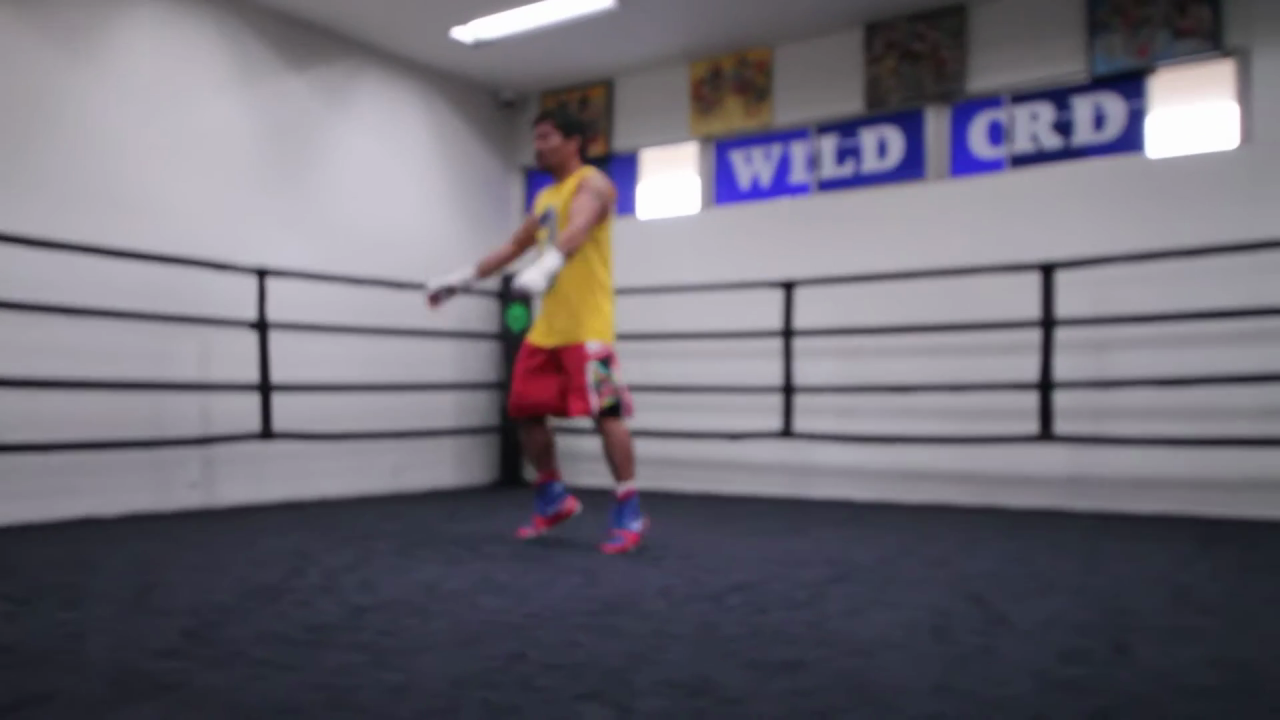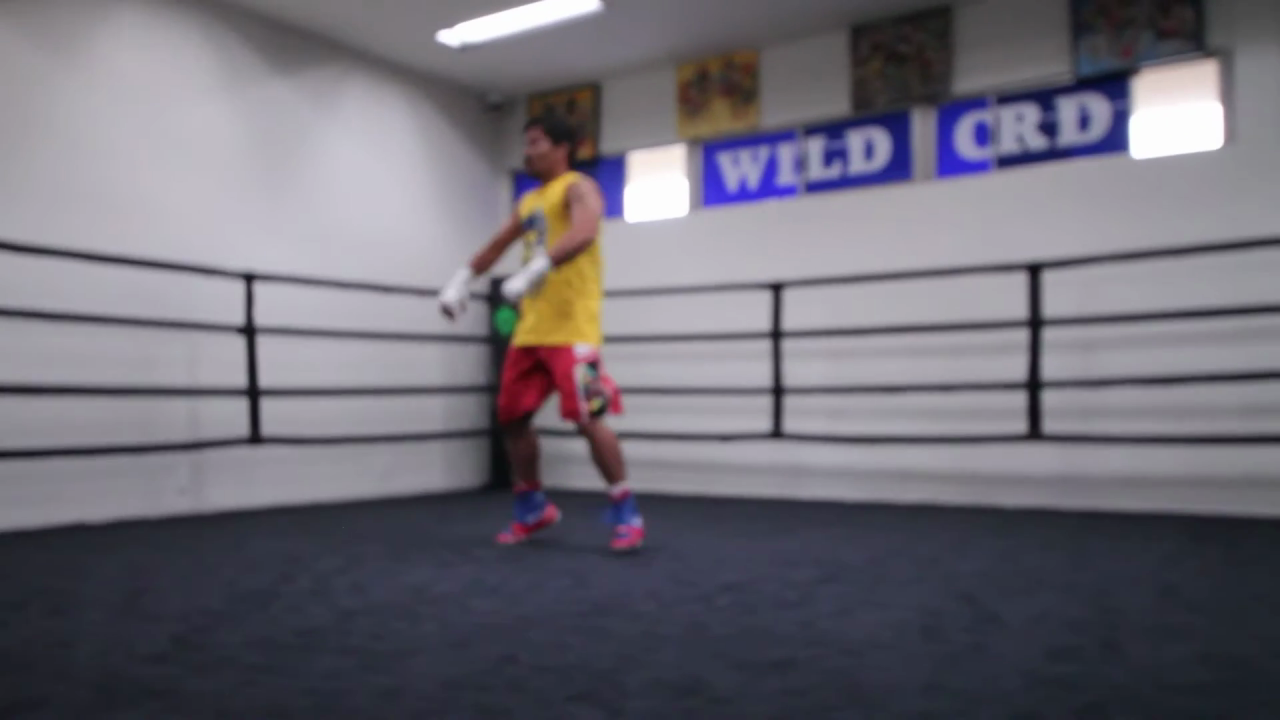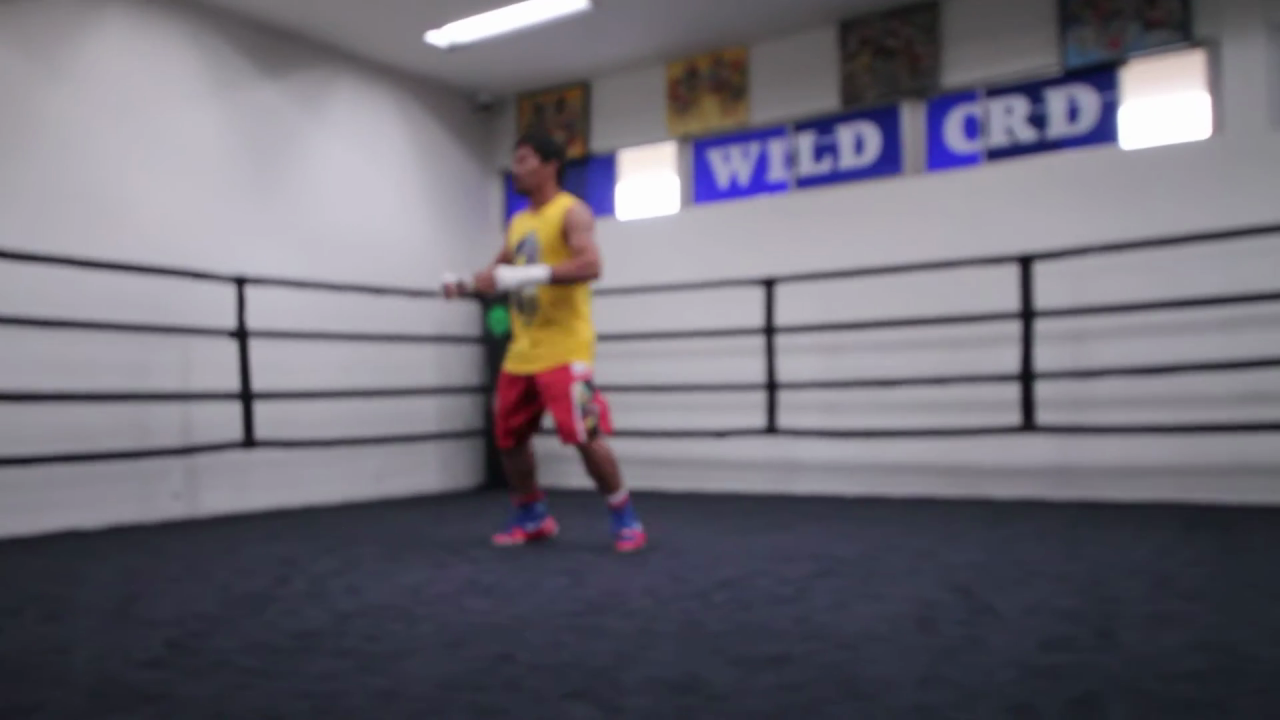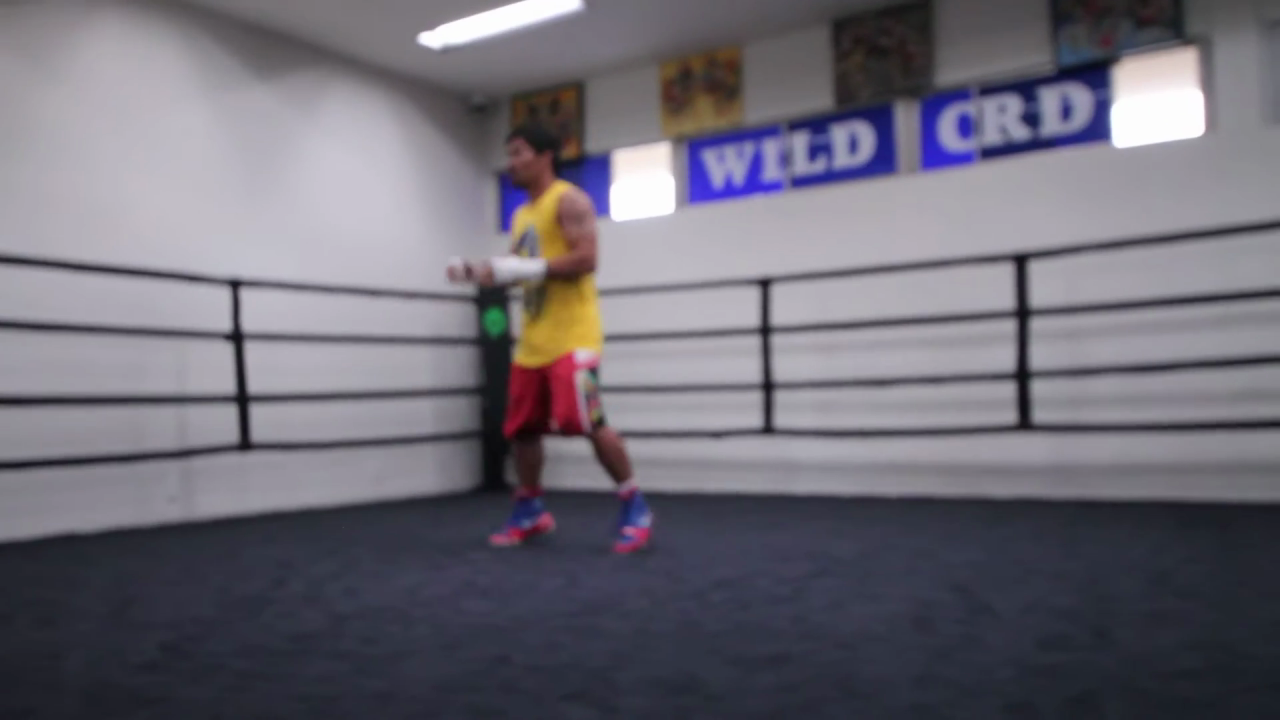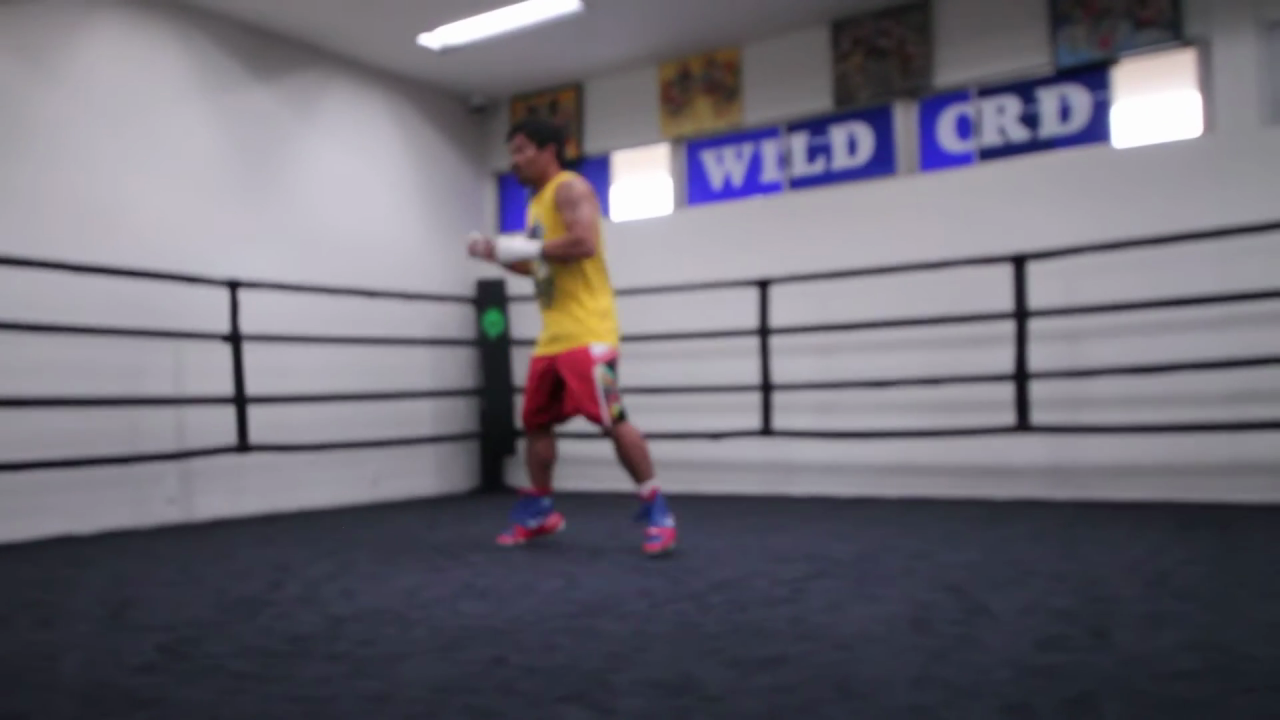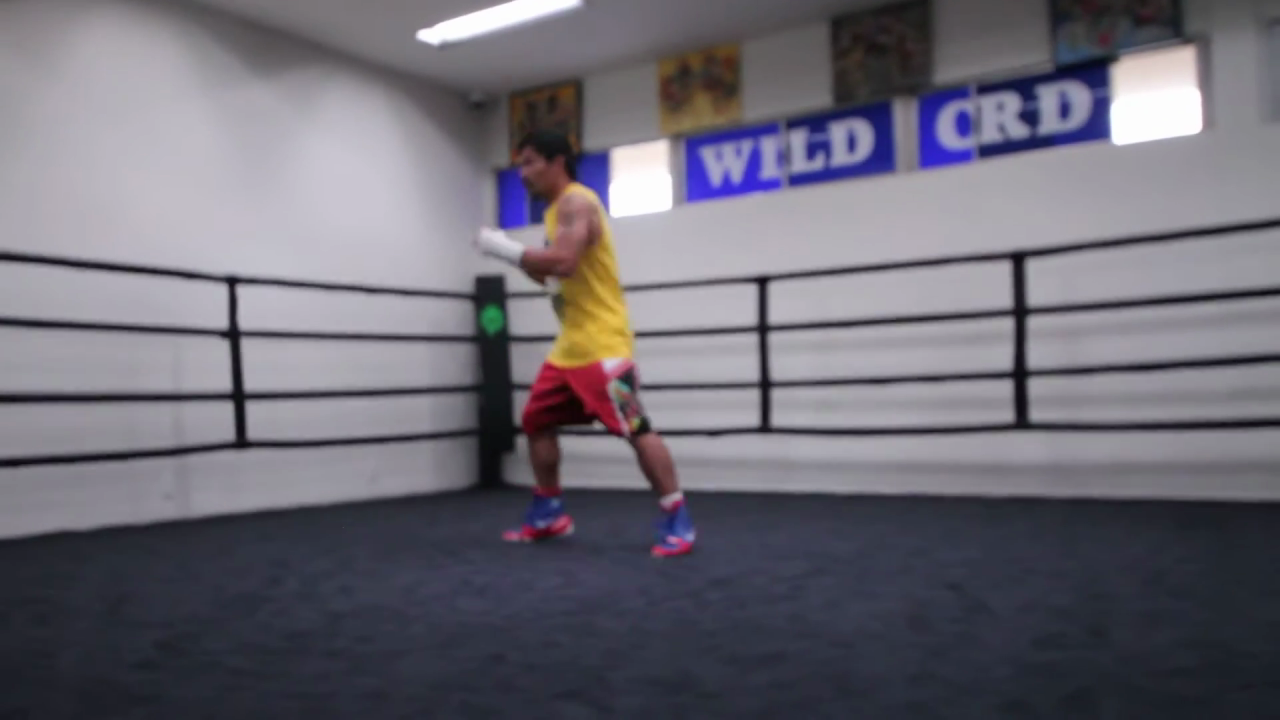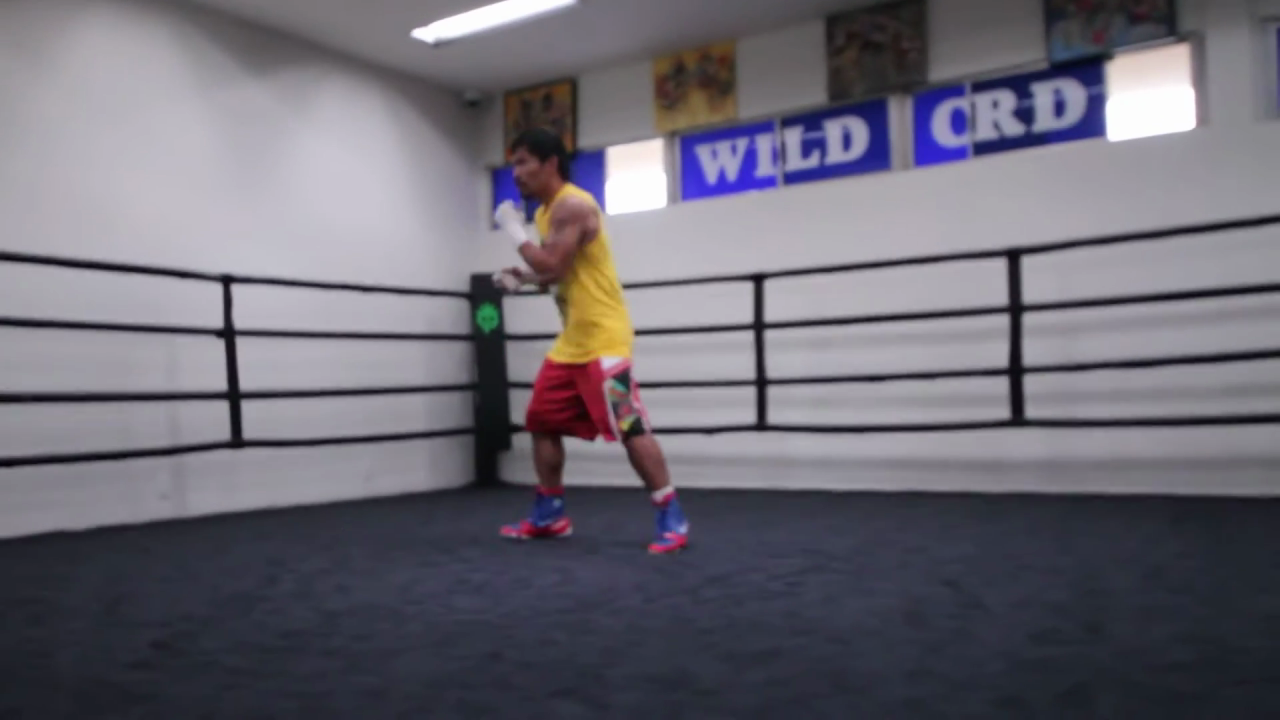
dt=0.1s
person 1, frame 1
left shoulder: (591, 183)
right shoulder: (545, 196)
left elbow: (581, 226)
right elbow: (510, 249)
left wrist: (548, 265)
right wrist: (462, 277)
left hip: (587, 325)
right hip: (548, 325)
left knee: (606, 413)
right knee: (526, 411)
left ankle: (629, 514)
right ankle: (555, 497)
person 1, frame 2
left shoulder: (578, 188)
right shoulder: (529, 202)
left elbow: (585, 235)
right elbow: (498, 246)
left wrist: (533, 272)
right wrist: (460, 281)
left hip: (573, 328)
right hip: (531, 329)
left knee: (590, 418)
right knee: (512, 417)
left ankle: (626, 512)
right ankle: (532, 509)
person 1, frame 3
left shoulder: (571, 212)
right shoulder: (518, 222)
left elbow: (589, 267)
right elbow: (500, 275)
left wrist: (525, 276)
right wrist: (466, 284)
left hip: (565, 350)
right hip: (523, 351)
left knee: (586, 435)
right knee: (509, 438)
left ankle: (626, 517)
right ankle: (533, 516)
person 1, frame 4
left shoulder: (568, 199)
right shoulder: (522, 215)
left elbow: (587, 260)
right elbow: (510, 271)
left wrist: (524, 269)
right wrist: (472, 270)
left hip: (573, 336)
right hip: (533, 343)
left knee: (590, 424)
right knee: (520, 431)
left ankle: (634, 510)
right ankle: (530, 513)
person 1, frame 5
left shoulder: (570, 188)
right shoulder: (538, 202)
left elbow: (583, 243)
left wrist: (524, 248)
right wrist: (497, 254)
left hip: (588, 329)
right hip: (555, 332)
left knee: (613, 418)
right knee: (535, 421)
left ankle: (657, 511)
right ankle: (538, 512)
person 1, frame 6
left shoulder: (577, 202)
right shoulder: (555, 211)
left elbow: (561, 263)
left wrist: (505, 247)
right wrist: (514, 257)
left hip: (602, 342)
right hip: (570, 345)
left knee: (635, 429)
right knee: (536, 424)
left ankle: (678, 522)
right ankle: (548, 515)
person 1, frame 7
left shoulder: (574, 205)
right shoulder: (545, 213)
left elbow: (555, 268)
left wrist: (516, 231)
right wrist: (519, 278)
left hip: (603, 337)
right hip: (572, 340)
left knee: (628, 428)
right knee: (542, 422)
left ankle: (671, 518)
right ankle: (548, 514)
